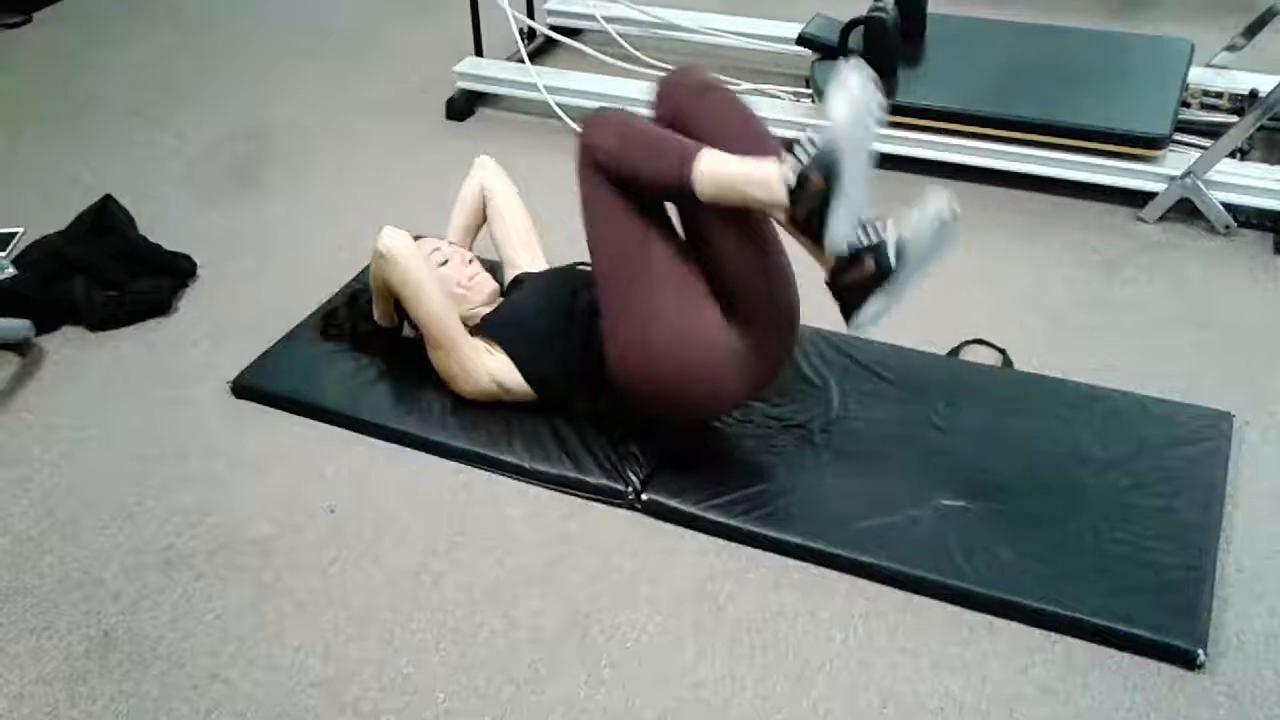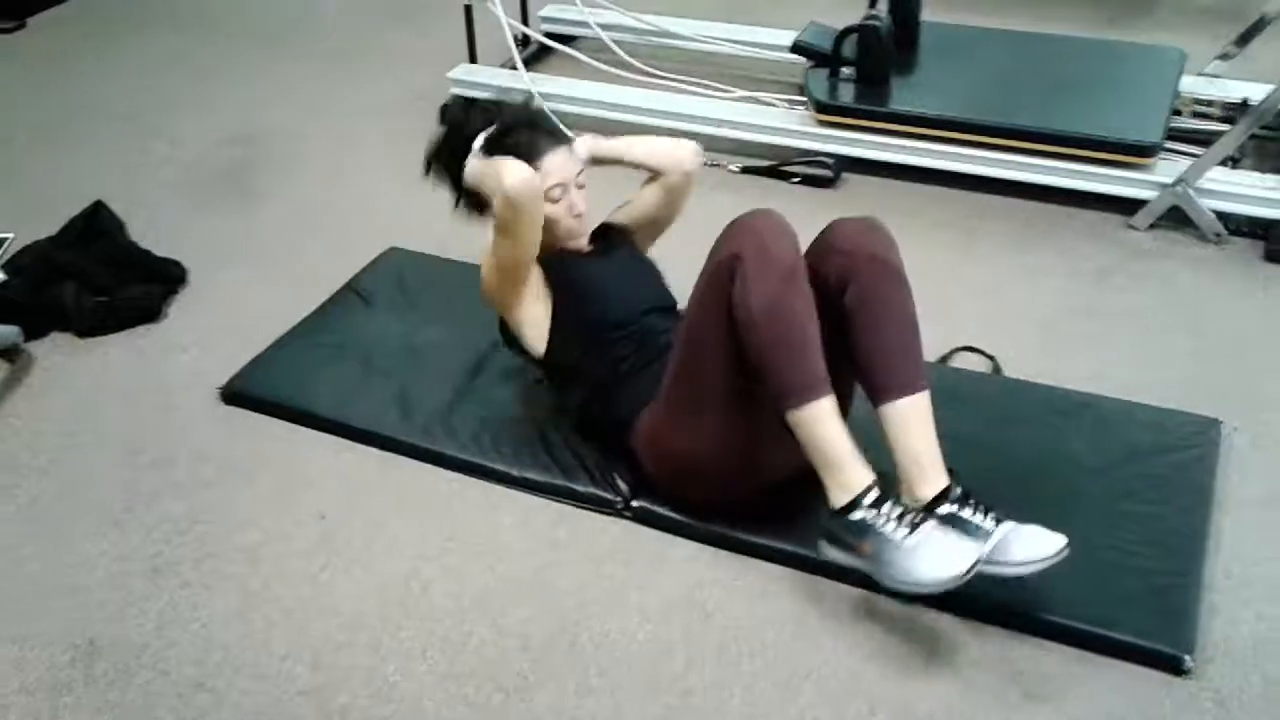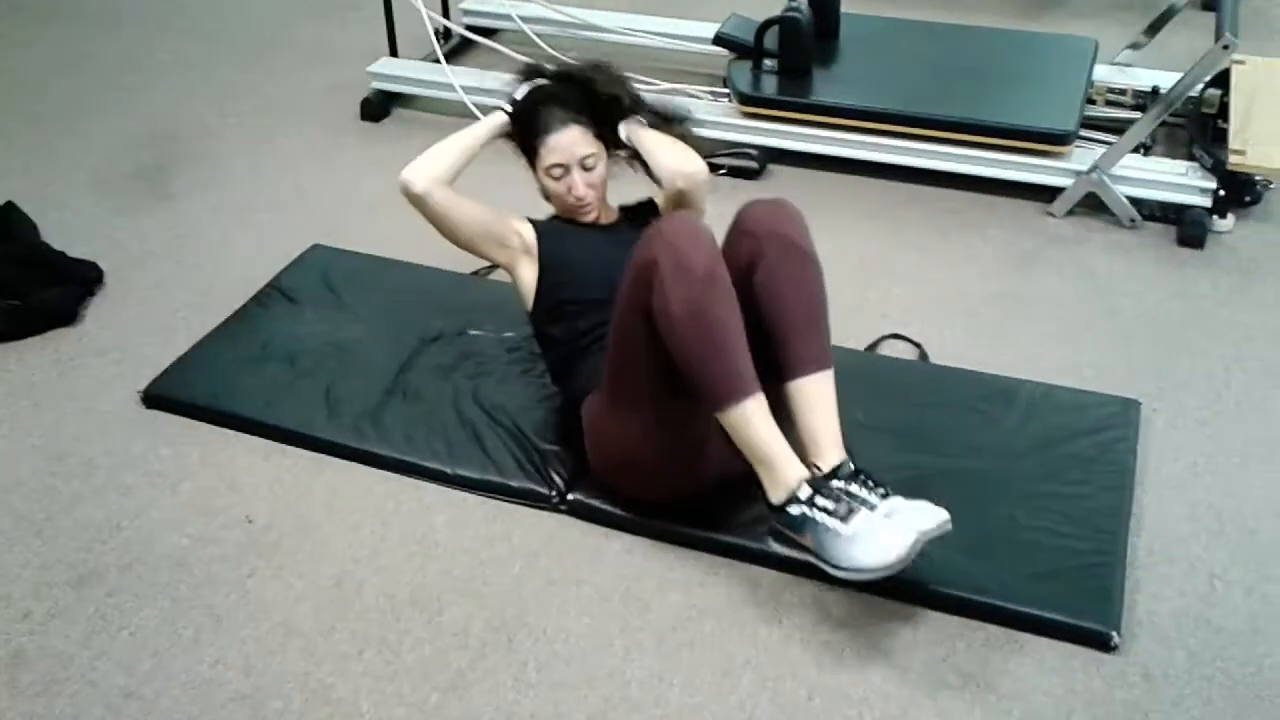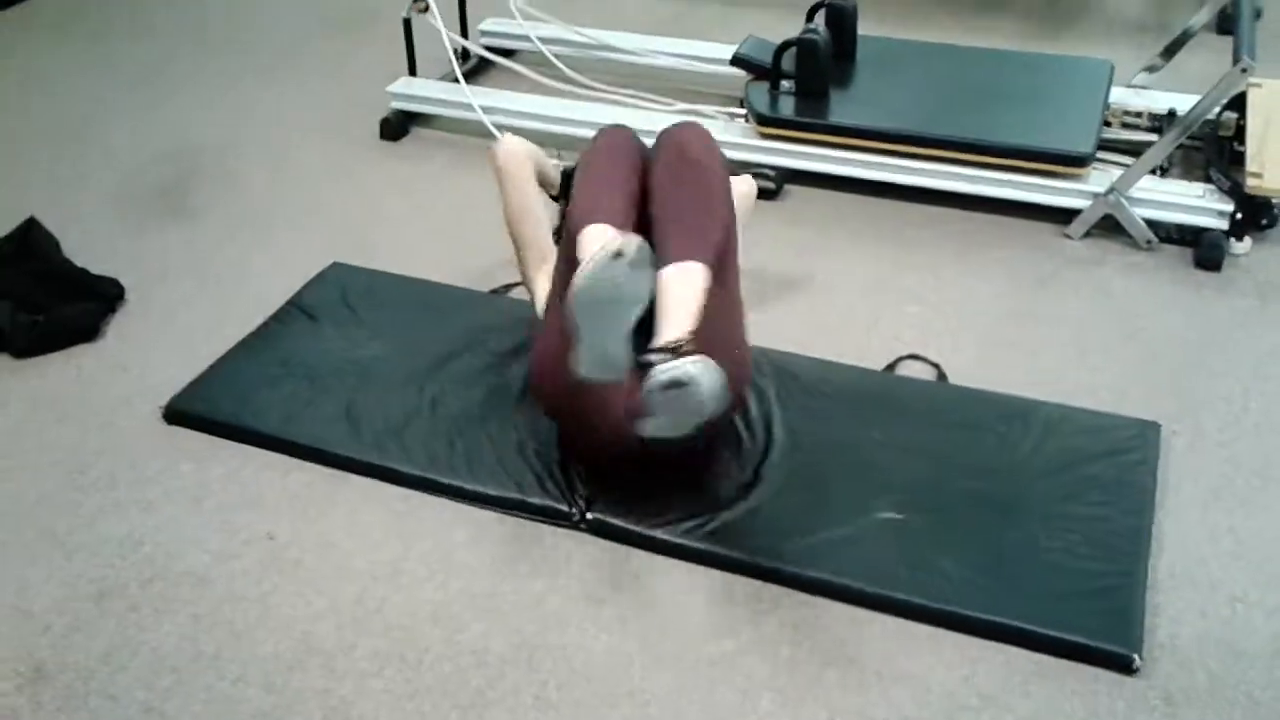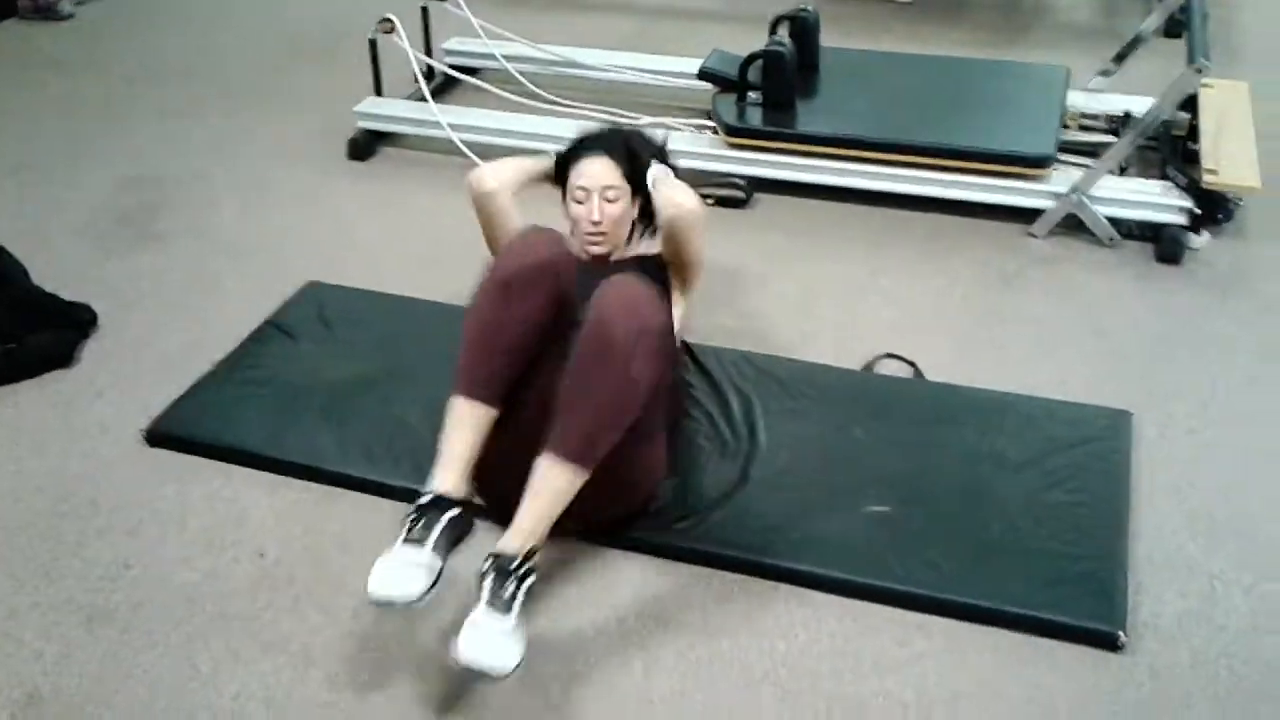
dt=0.4s
person 1, frame 1
left shoulder: (525, 288)
right shoulder: (475, 365)
left elbow: (487, 172)
right elbow: (393, 246)
left wrist: (449, 243)
right wrist: (384, 299)
left hip: (752, 329)
right hip: (685, 363)
left knee: (683, 92)
right knee: (606, 131)
left ankle: (851, 258)
right ankle: (803, 185)
person 1, frame 2
left shoulder: (613, 242)
right shoulder: (518, 289)
left elbow: (684, 160)
right elbow: (516, 189)
left wrist: (588, 148)
right wrist: (481, 167)
left hip: (773, 421)
right hip: (692, 450)
left knee: (857, 243)
right knee: (759, 236)
left ankle: (935, 498)
right ankle: (857, 506)
person 1, frame 3
left shoulder: (653, 219)
right shoulder: (527, 243)
left elbow: (690, 175)
right elbow: (418, 183)
left wrist: (631, 128)
right wrist: (501, 119)
left hip: (726, 418)
right hip: (645, 444)
left knee: (768, 223)
right knee: (678, 244)
left ankle: (832, 474)
right ankle: (791, 496)
person 1, frame 4
right shoulder: (552, 268)
left elbow: (743, 186)
right elbow: (511, 152)
left hip: (678, 394)
right hip: (593, 400)
left knee: (685, 142)
right knee: (615, 147)
left ankle: (673, 359)
right ankle: (601, 314)
person 1, frame 5
left shoulder: (668, 275)
right shoulder: (544, 268)
left elbow: (684, 210)
right elbow: (487, 184)
left wrist: (656, 173)
right wrist: (554, 166)
left hip: (607, 474)
right hip: (512, 456)
left knee: (625, 307)
right knee: (535, 249)
left ankle: (514, 564)
right ankle: (442, 503)
